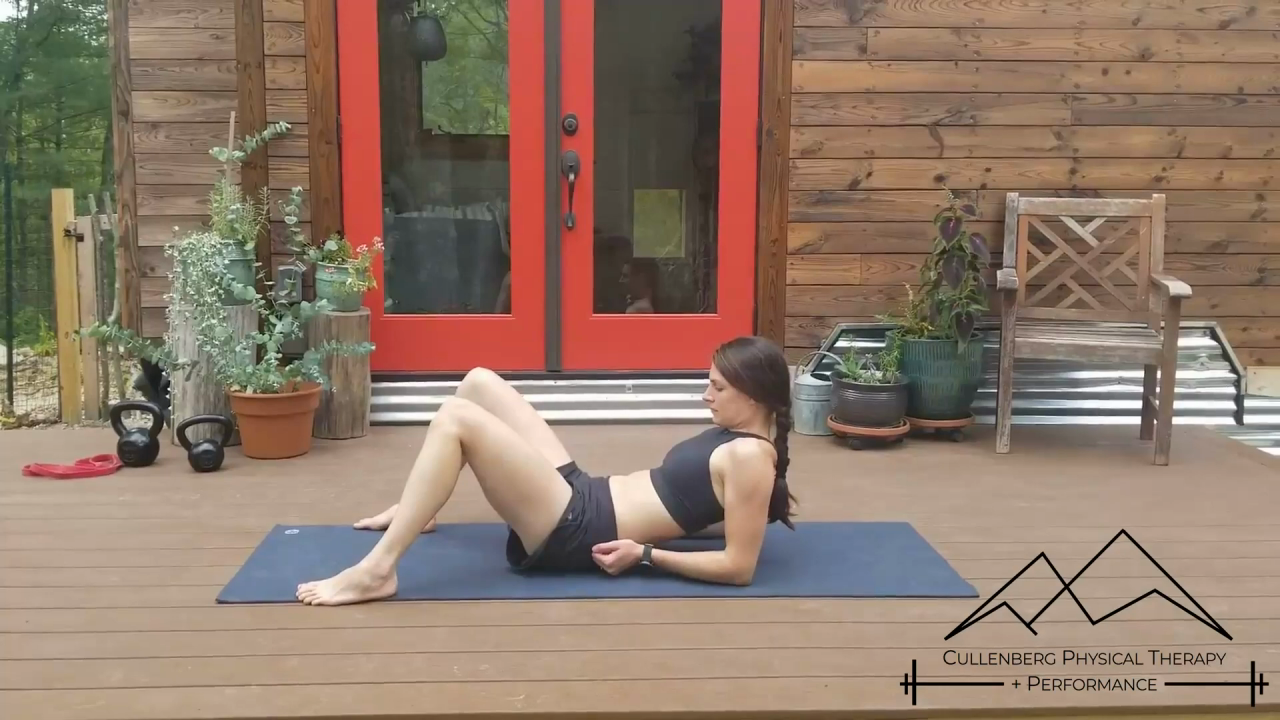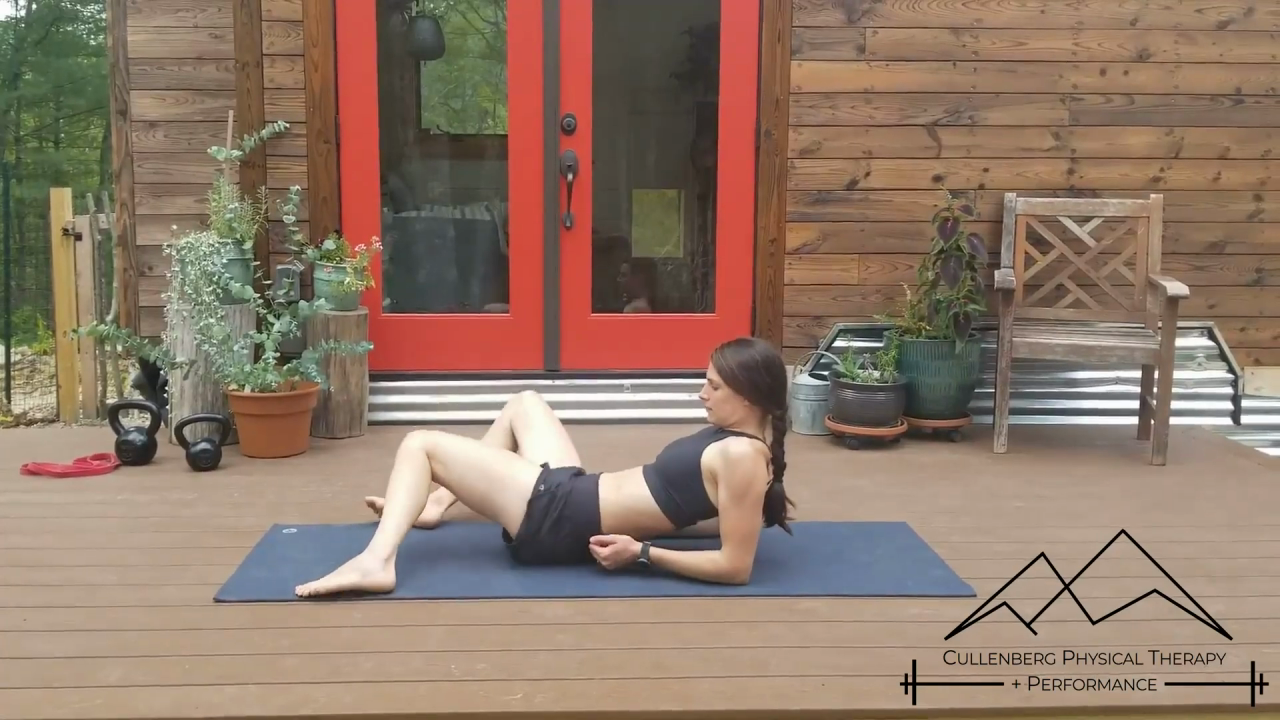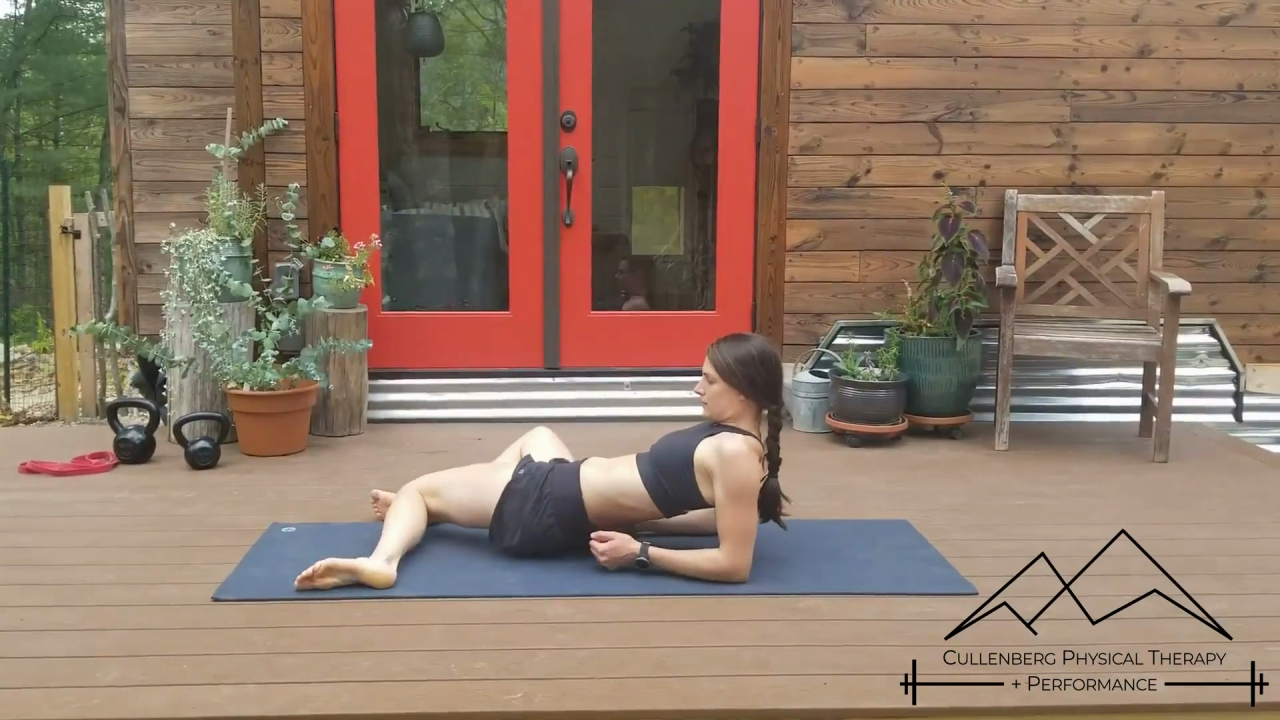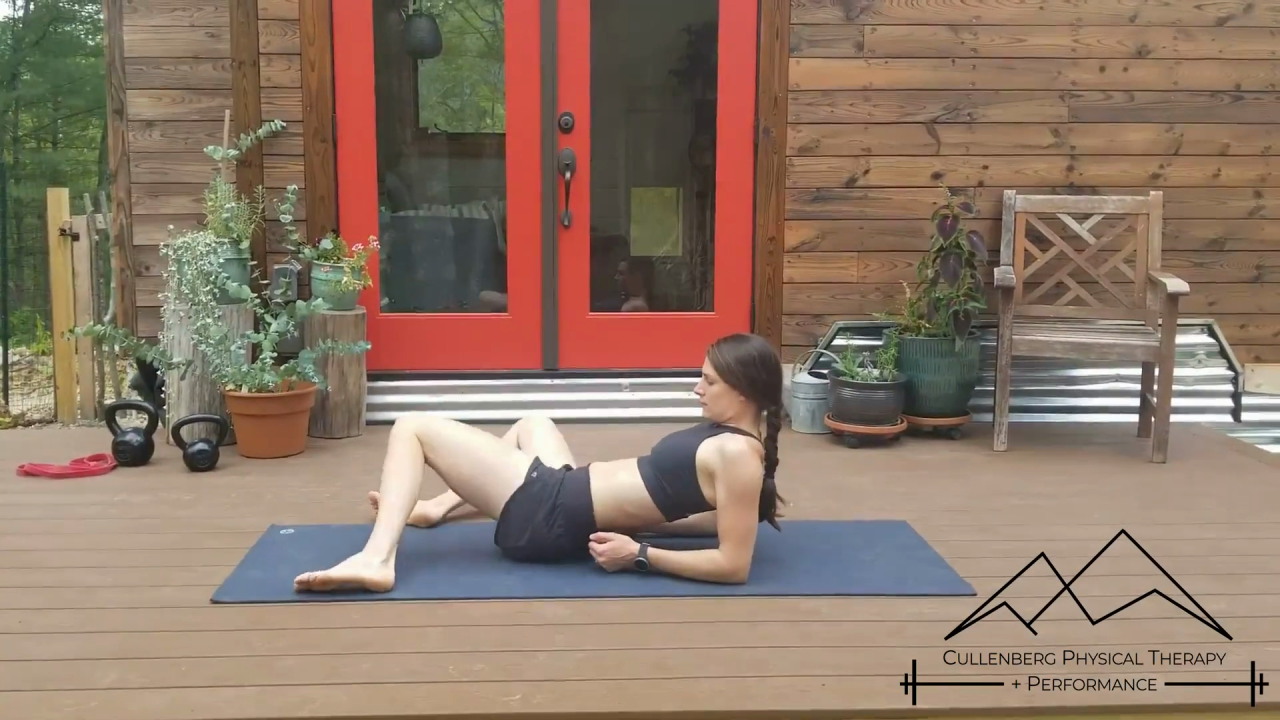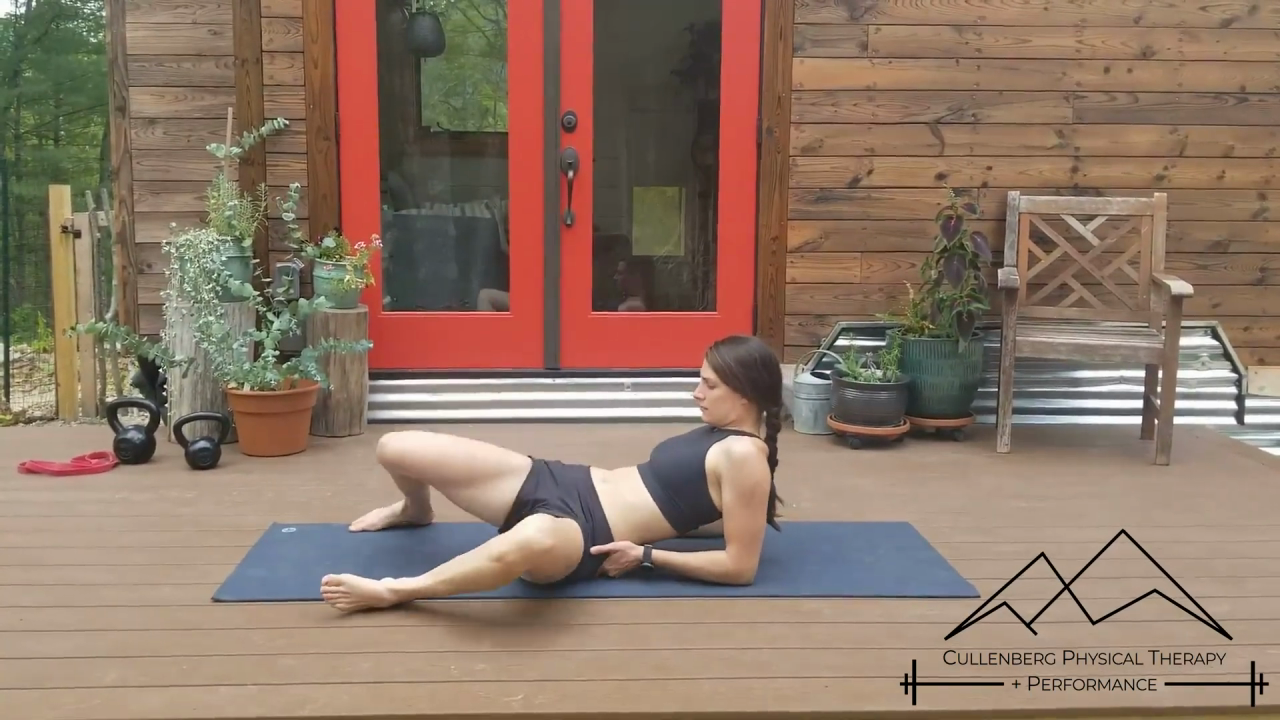
dt=1s
person 1, frame 1
left shoulder: (750, 458)
right shoulder: (732, 436)
left elbow: (739, 567)
right elbow: (706, 511)
left wrist: (645, 554)
left hip: (575, 532)
right hip: (580, 494)
left knee: (455, 420)
right knee: (479, 382)
left ankle: (376, 571)
right ankle: (416, 507)
person 1, frame 2
left shoulder: (741, 458)
right shoulder: (733, 439)
left elbow: (735, 567)
right elbow: (710, 515)
left wrist: (642, 552)
right wrist: (646, 526)
left hip: (556, 516)
right hip: (575, 493)
left knee: (420, 442)
right knee: (523, 404)
left ankle: (375, 562)
right ankle: (434, 502)
person 1, frame 3
left shoulder: (735, 454)
right shoulder: (730, 437)
left elbow: (734, 564)
right elbow: (721, 516)
left wrist: (641, 552)
right wrist: (641, 518)
left knee: (418, 488)
right knee: (537, 436)
right ankle: (436, 510)
person 1, frame 4
left shoulder: (737, 455)
right shoulder: (727, 437)
left elbow: (734, 566)
right elbow: (716, 517)
left wrist: (640, 554)
right wrist: (635, 520)
left hip: (549, 514)
right hip: (568, 493)
left knee: (411, 428)
right knee: (532, 424)
left ankle: (376, 560)
right ankle: (442, 504)
person 1, frame 5
left shoulder: (744, 456)
right shoulder: (718, 434)
left elbow: (741, 567)
right elbow: (706, 510)
left wrist: (646, 556)
left hip: (579, 533)
left knee: (531, 542)
right knee: (393, 449)
left ankle: (394, 590)
right ankle: (415, 510)
